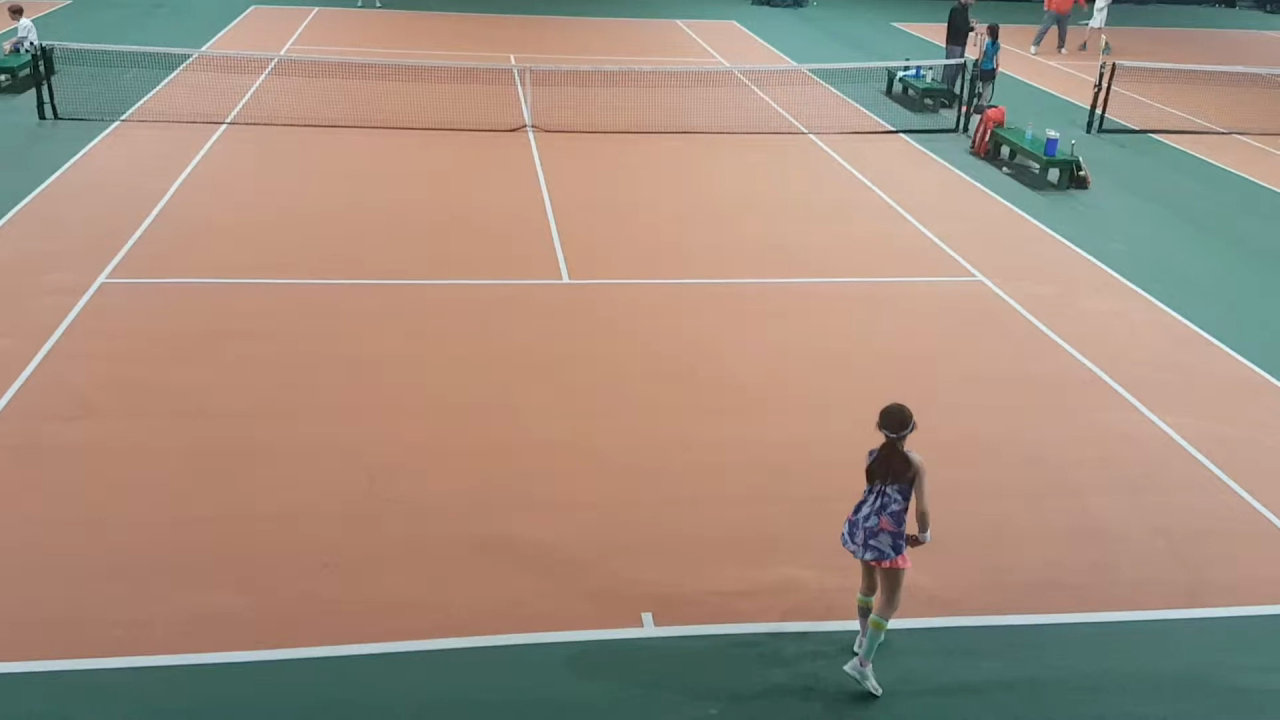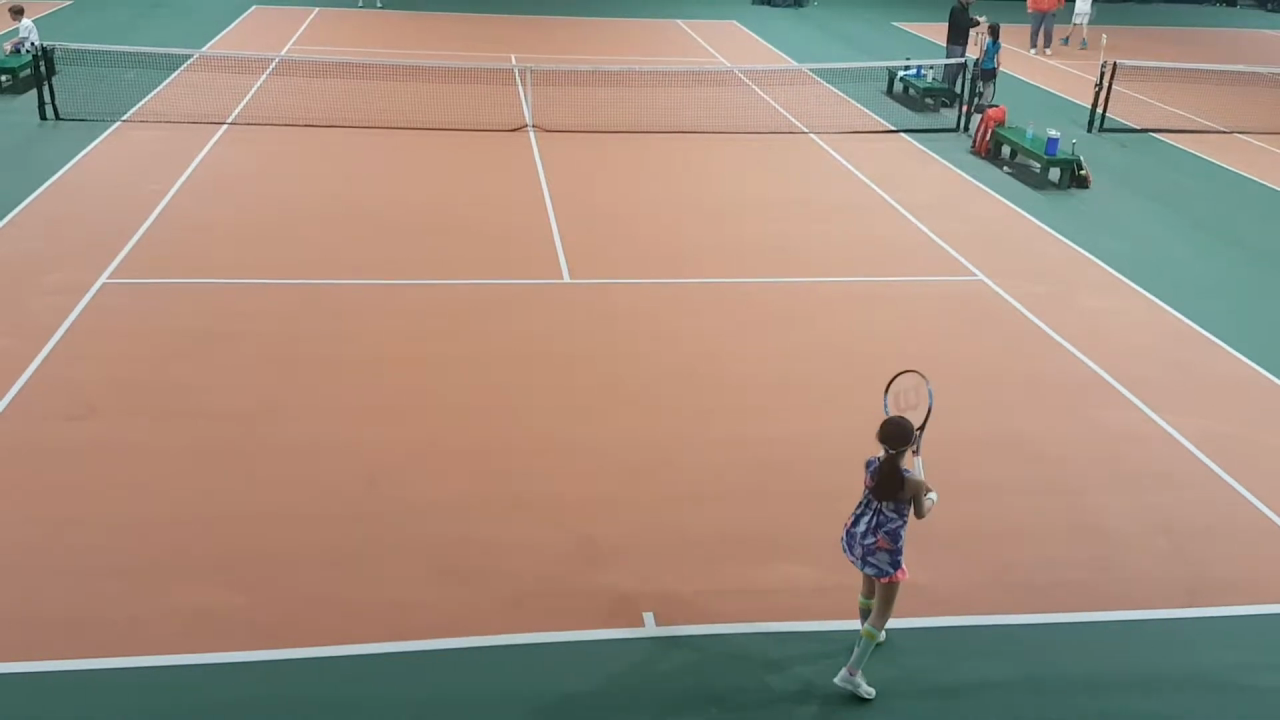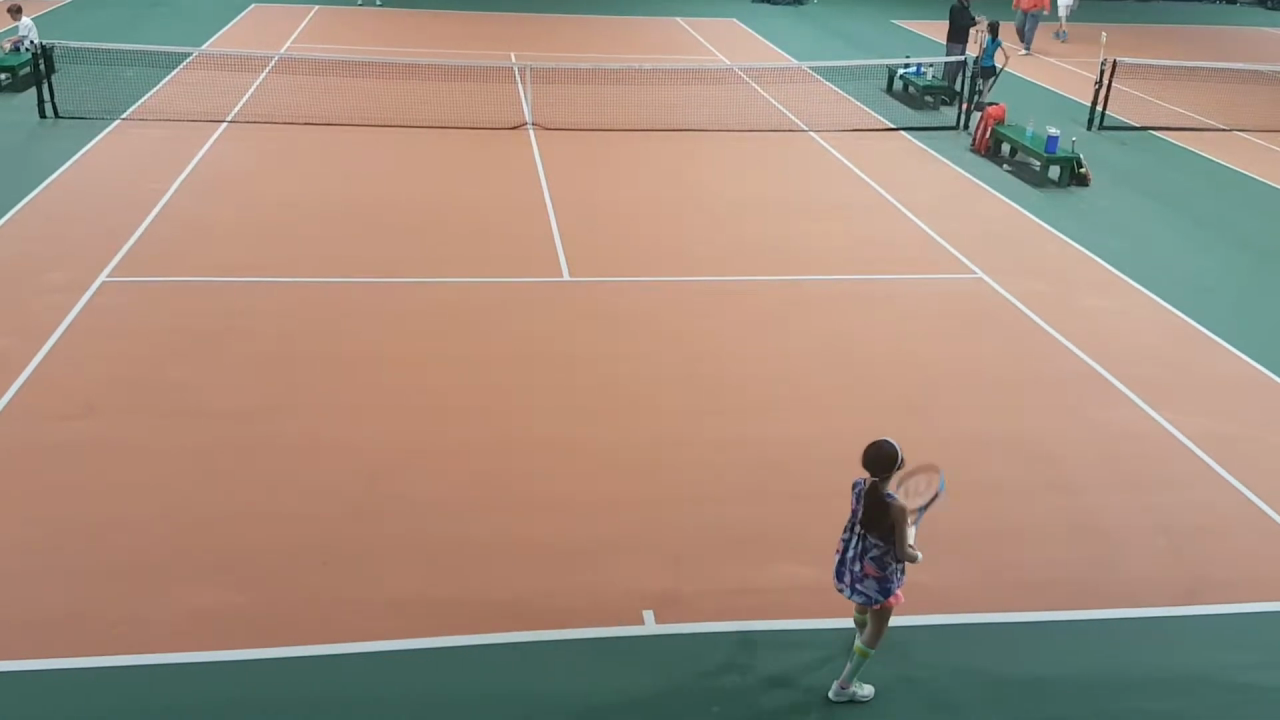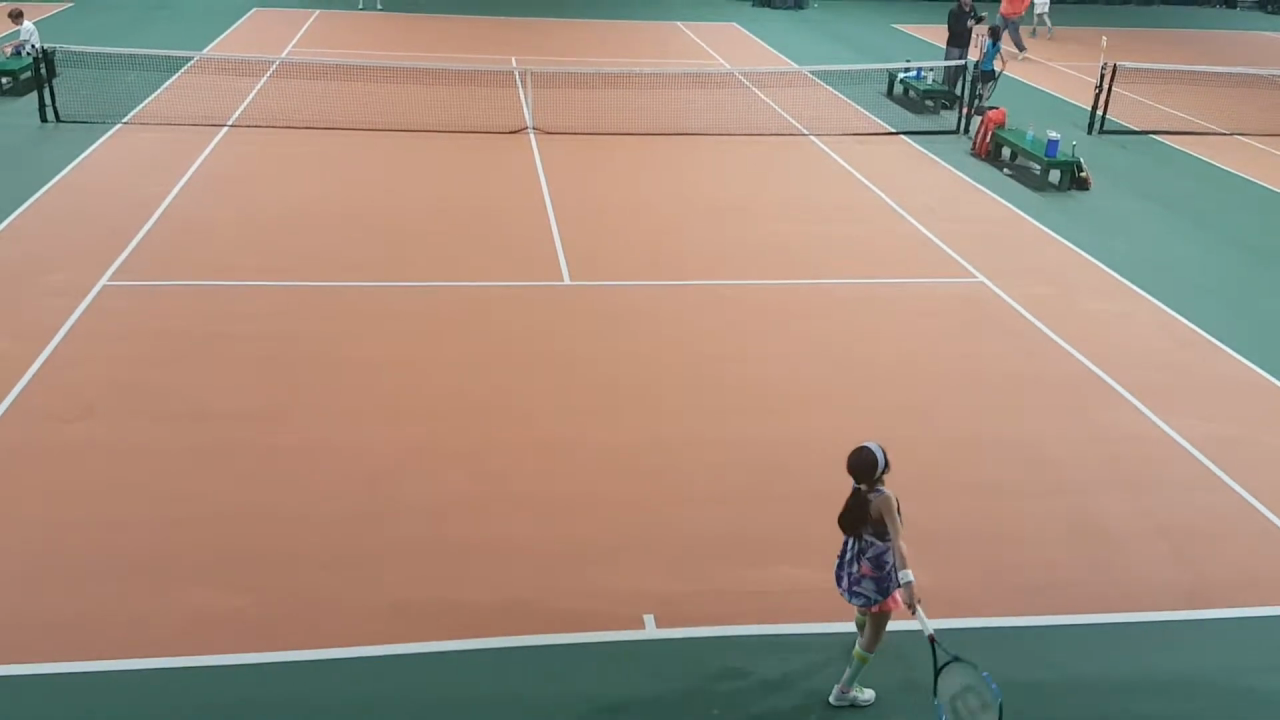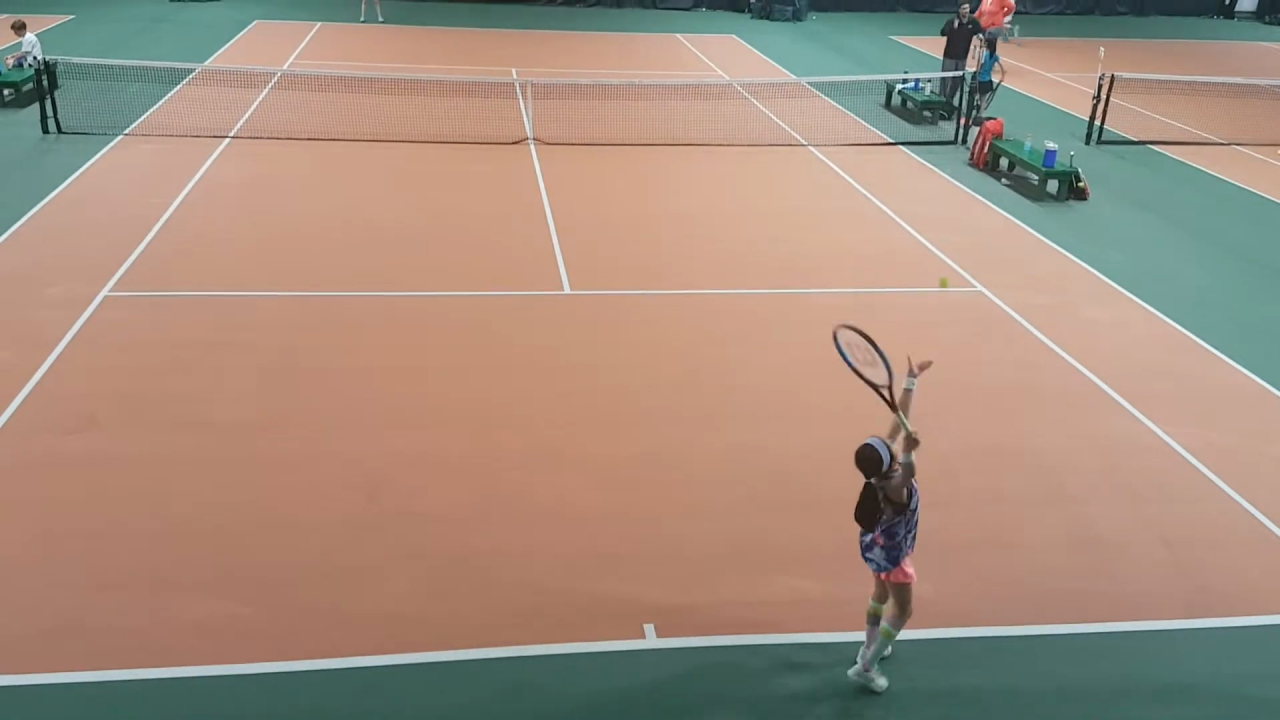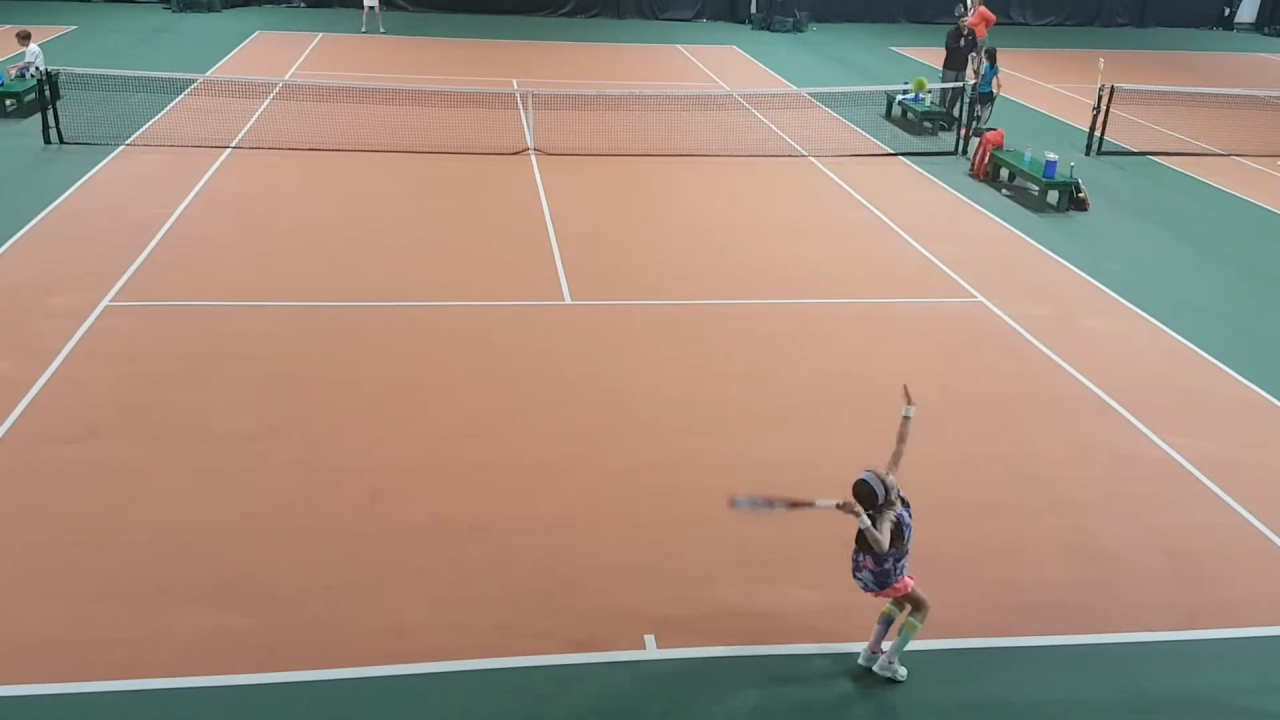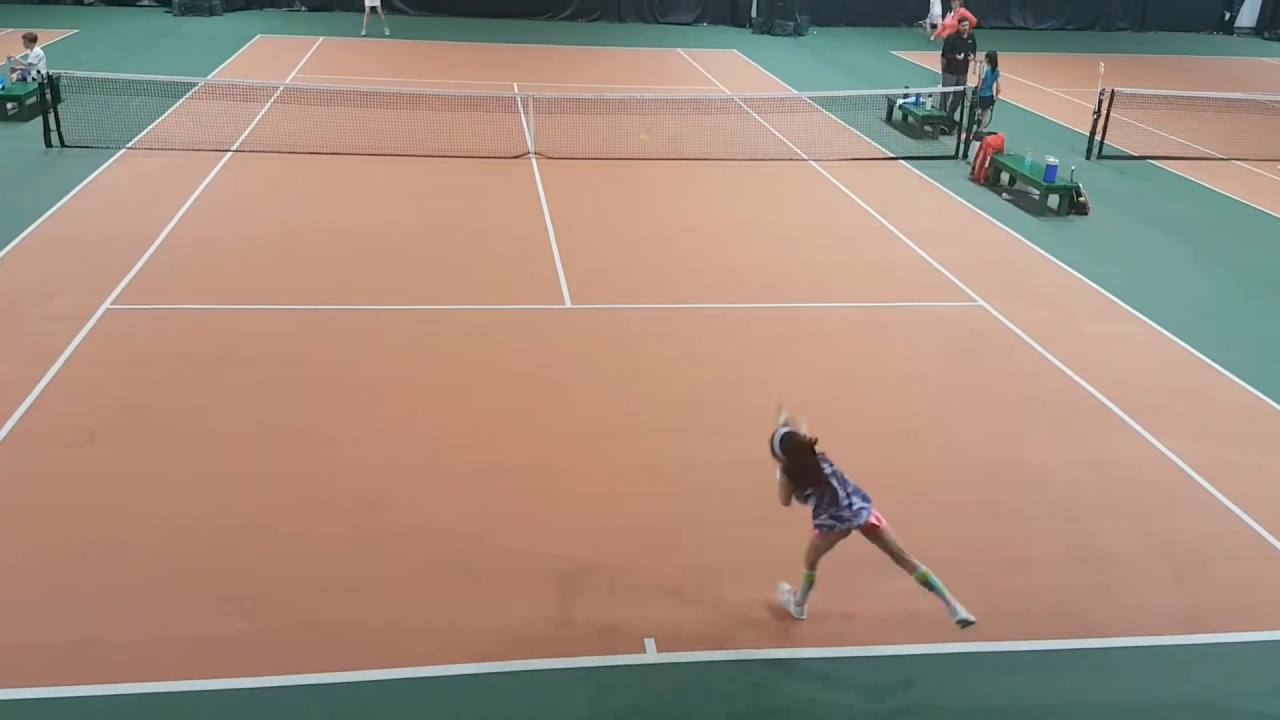
dt=0.5s
person 1, frame 1
left shoulder: (872, 456)
right shoulder: (914, 462)
right elbow: (921, 508)
right wrist: (923, 535)
left hip: (860, 525)
right hip: (886, 534)
left knee: (868, 583)
right knee: (889, 600)
left ankle: (866, 636)
right ankle: (862, 662)
person 1, frame 2
left shoulder: (870, 465)
right shoulder: (914, 482)
right elbow: (920, 514)
right wrist: (932, 496)
left hip: (857, 536)
right hip: (884, 547)
left knee: (869, 586)
right knee: (882, 611)
left ankle: (869, 634)
right ankle: (851, 672)
person 1, frame 3
left shoulder: (858, 487)
right shoulder: (897, 508)
right elbow: (901, 552)
right wrist: (916, 555)
left hip: (849, 562)
right hip: (876, 573)
left knee: (863, 605)
right knee: (877, 630)
left ankle: (861, 637)
right ankle: (844, 686)
person 1, frame 4
left shoulder: (858, 492)
right shoulder: (885, 500)
right elbow: (897, 543)
right wrist: (907, 583)
left hip: (850, 568)
right hip: (875, 576)
left knee: (865, 607)
right knee: (875, 632)
left ankle: (863, 640)
right ankle: (844, 690)
person 1, frame 5
left shoulder: (882, 473)
right shoulder: (894, 487)
left elbow: (899, 420)
right elbow: (909, 473)
left wrist: (910, 382)
right wrist: (908, 453)
left hip: (879, 545)
right hip: (891, 553)
left knee: (881, 595)
right knee: (902, 610)
left ankle: (869, 649)
right ankle: (865, 668)
person 1, frame 6
left shoulder: (888, 485)
right shoulder: (887, 517)
left elbow: (899, 447)
right elbow: (881, 546)
left wrist: (908, 411)
right wrist: (861, 517)
left hip: (873, 567)
right hip: (882, 574)
left knee: (900, 600)
right knee: (920, 607)
left ankle: (871, 651)
right ankle: (888, 662)
person 1, frame 7
left shoulder: (788, 476)
right shoulder: (811, 450)
left elbow: (785, 501)
right elbow: (800, 432)
right wrist: (786, 420)
left hip: (833, 521)
right hip: (861, 508)
left knee: (811, 556)
right knee: (906, 560)
left ankle: (798, 604)
right ankle: (954, 608)
